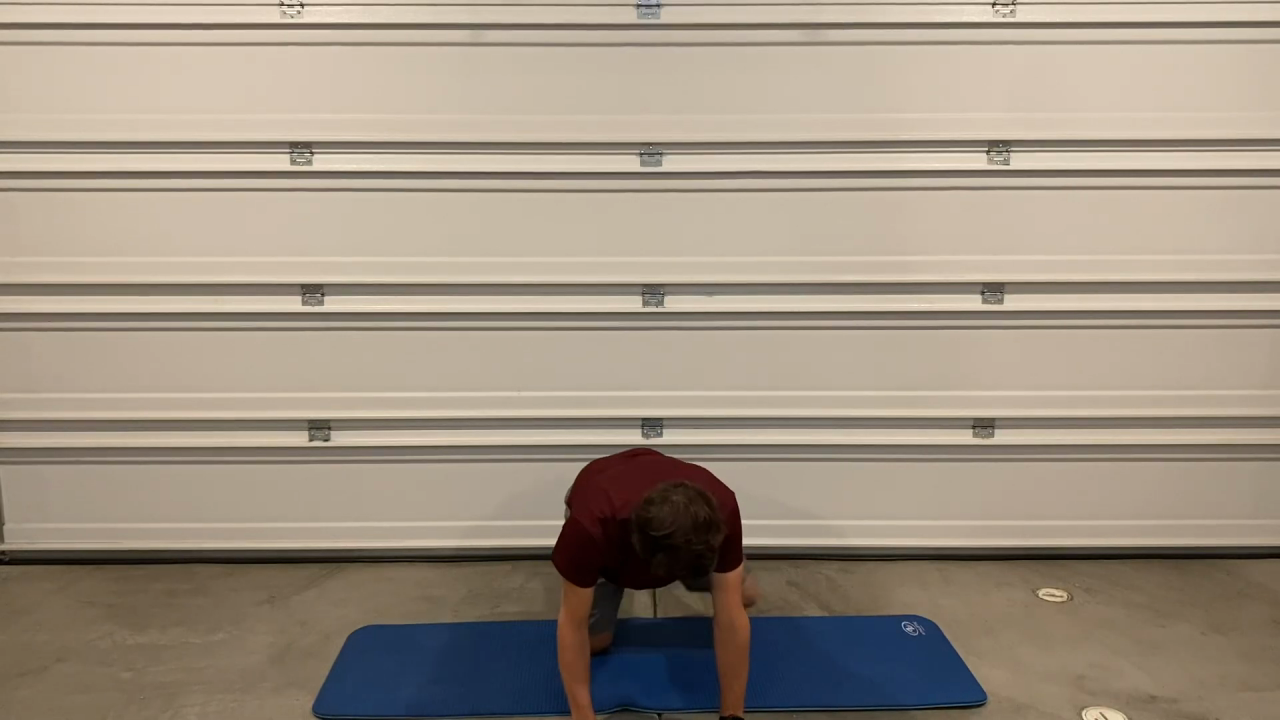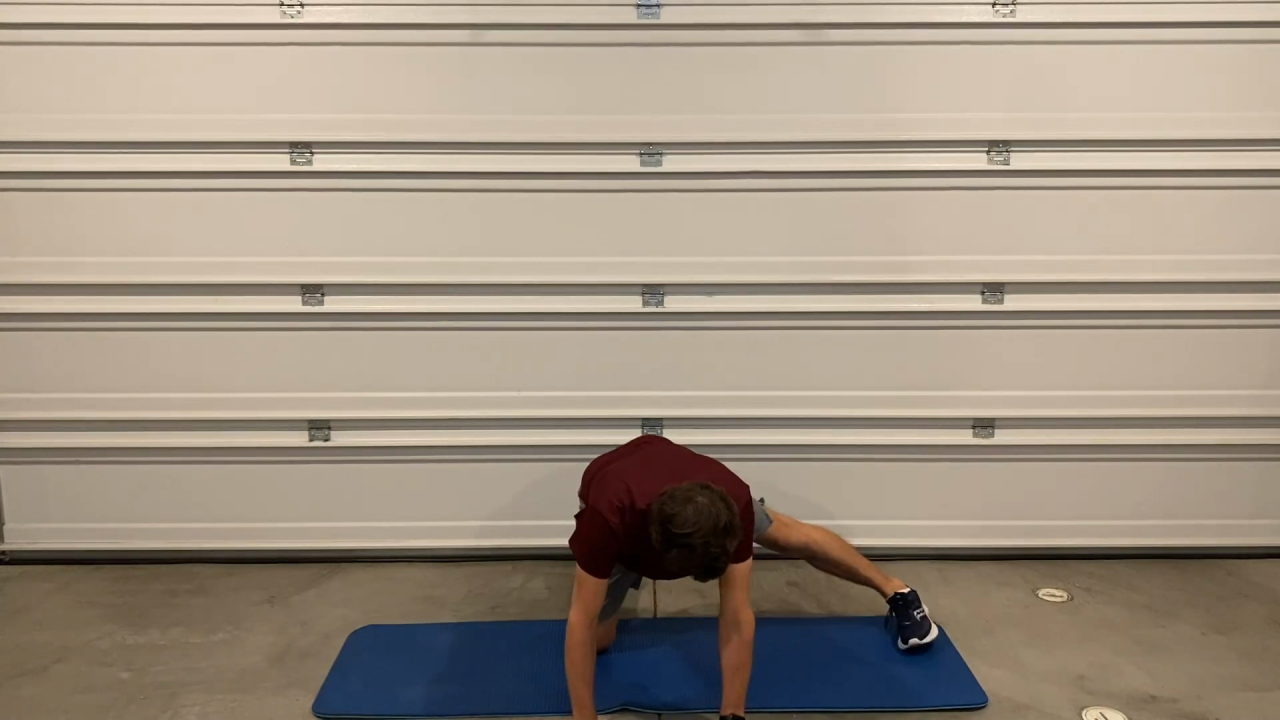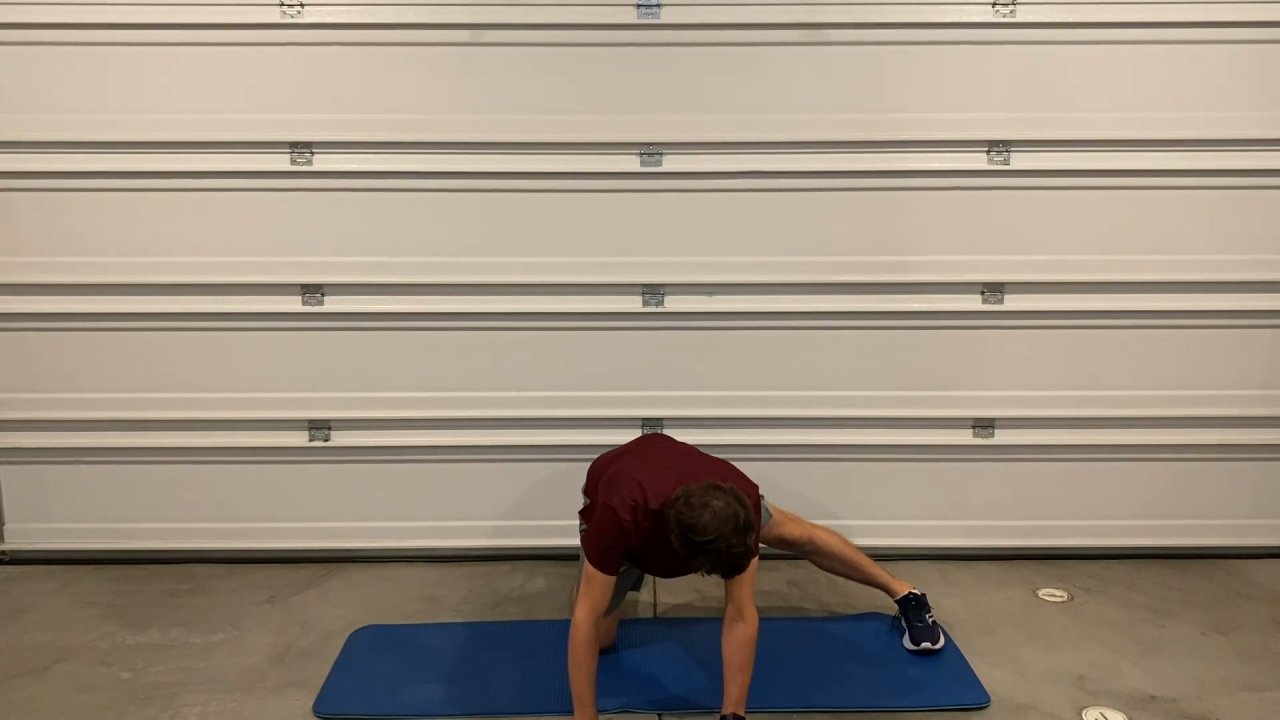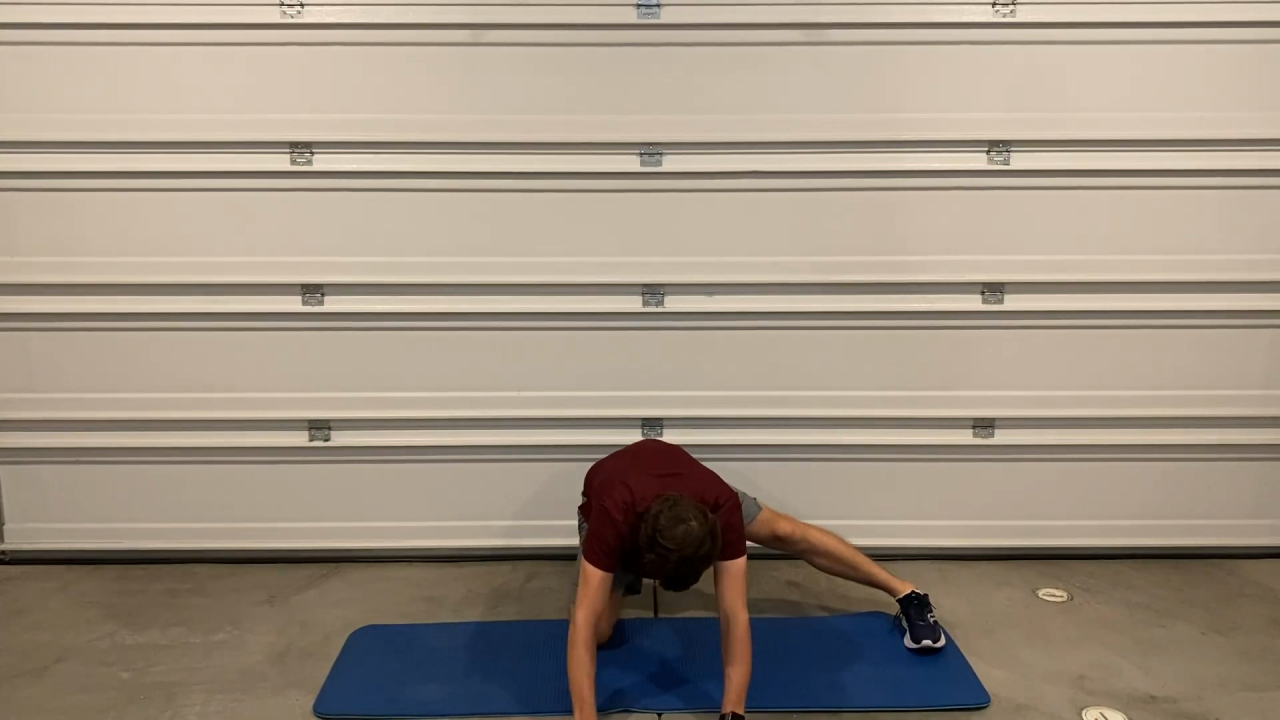
dt=1s
person 1, frame 1
left shoulder: (719, 509)
right shoulder: (592, 526)
left elbow: (730, 620)
right elbow: (572, 626)
left knee: (743, 597)
right knee: (596, 640)
person 1, frame 2
left shoulder: (732, 502)
right shoulder: (610, 517)
left elbow: (736, 615)
right elbow: (582, 621)
left hip: (682, 477)
right hip: (621, 507)
left knee: (791, 536)
right knee: (599, 636)
left ankle: (895, 591)
person 1, frame 3
left shoulder: (739, 501)
right shoulder: (620, 515)
left elbow: (740, 615)
right elbow: (585, 621)
left hip: (678, 470)
right hip: (612, 488)
left knee: (792, 534)
right knee: (599, 635)
left ankle: (903, 593)
right ankle: (610, 576)
person 1, frame 4
left shoulder: (721, 506)
right shoulder: (614, 515)
left elbow: (734, 615)
right elbow: (584, 622)
left hip: (673, 475)
right hip: (613, 496)
left knee: (783, 532)
right knee: (598, 629)
left ankle: (905, 593)
right ankle: (624, 576)
